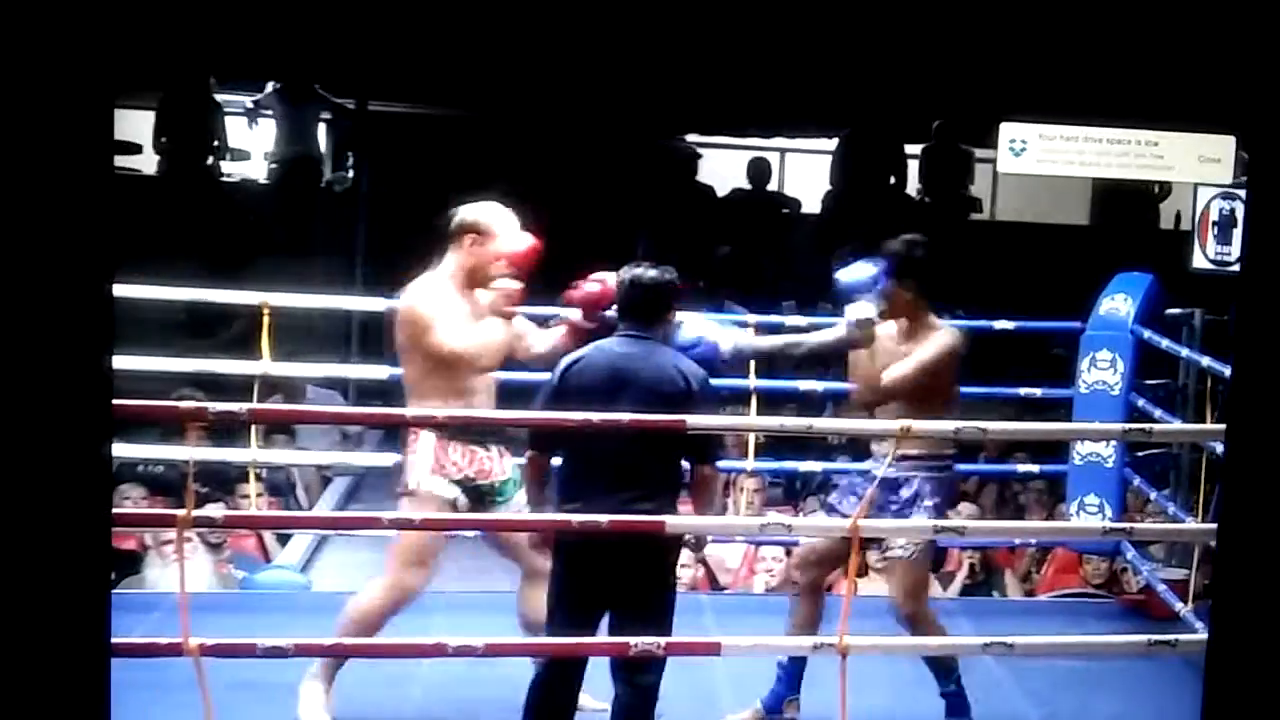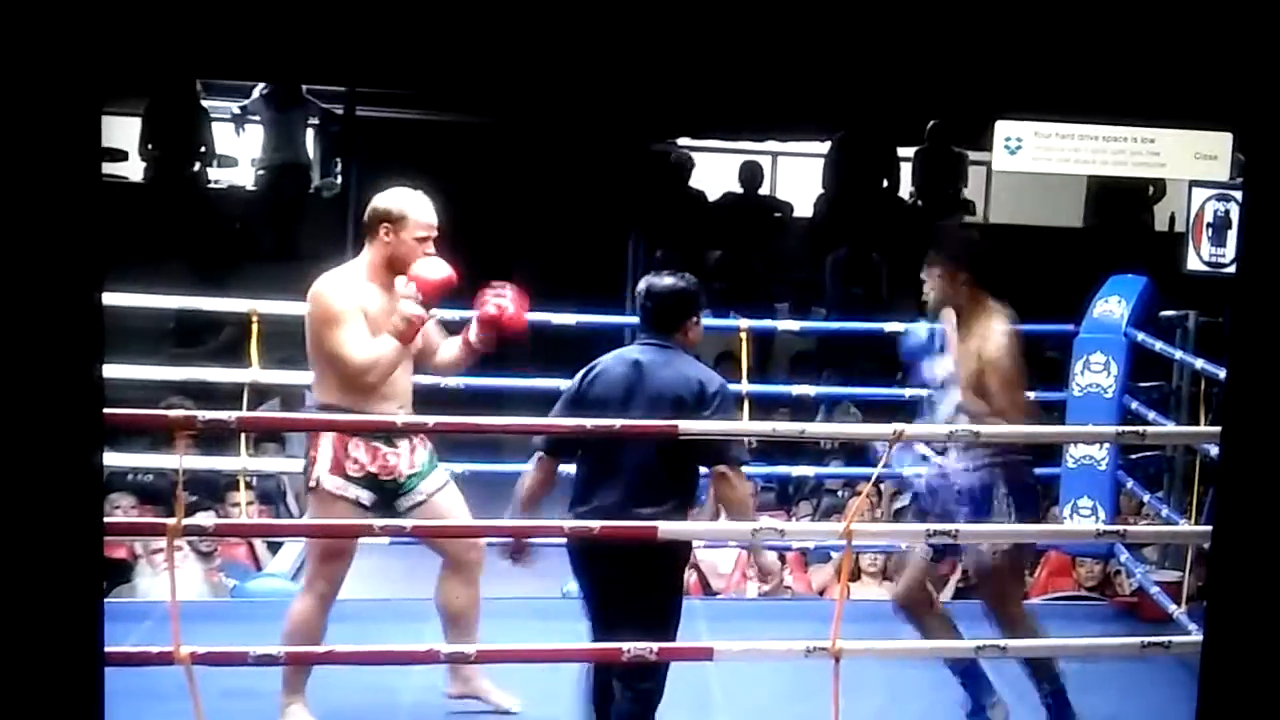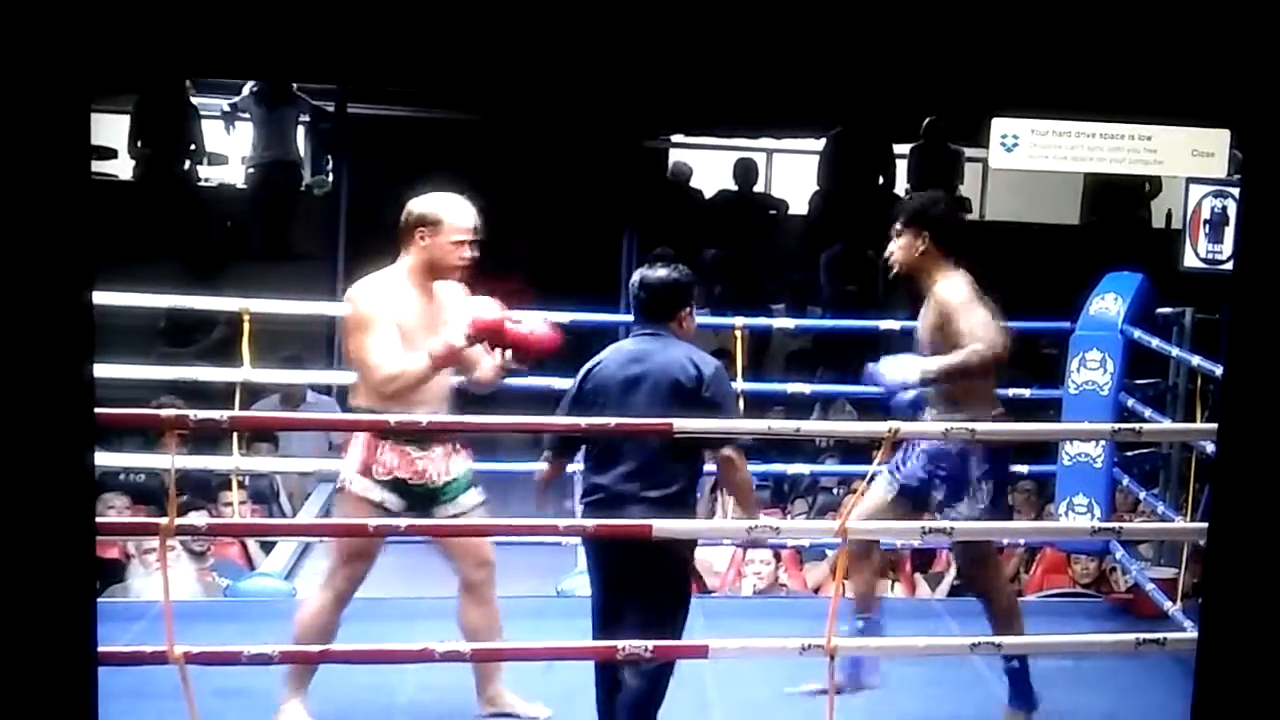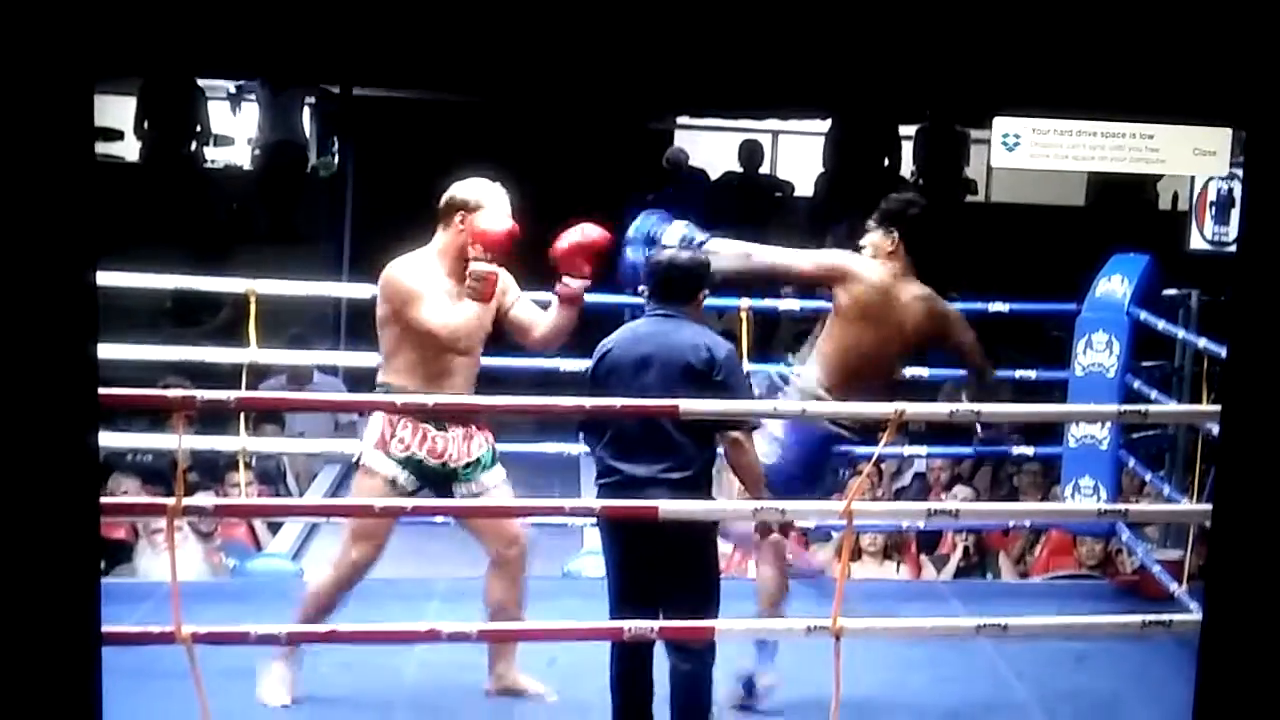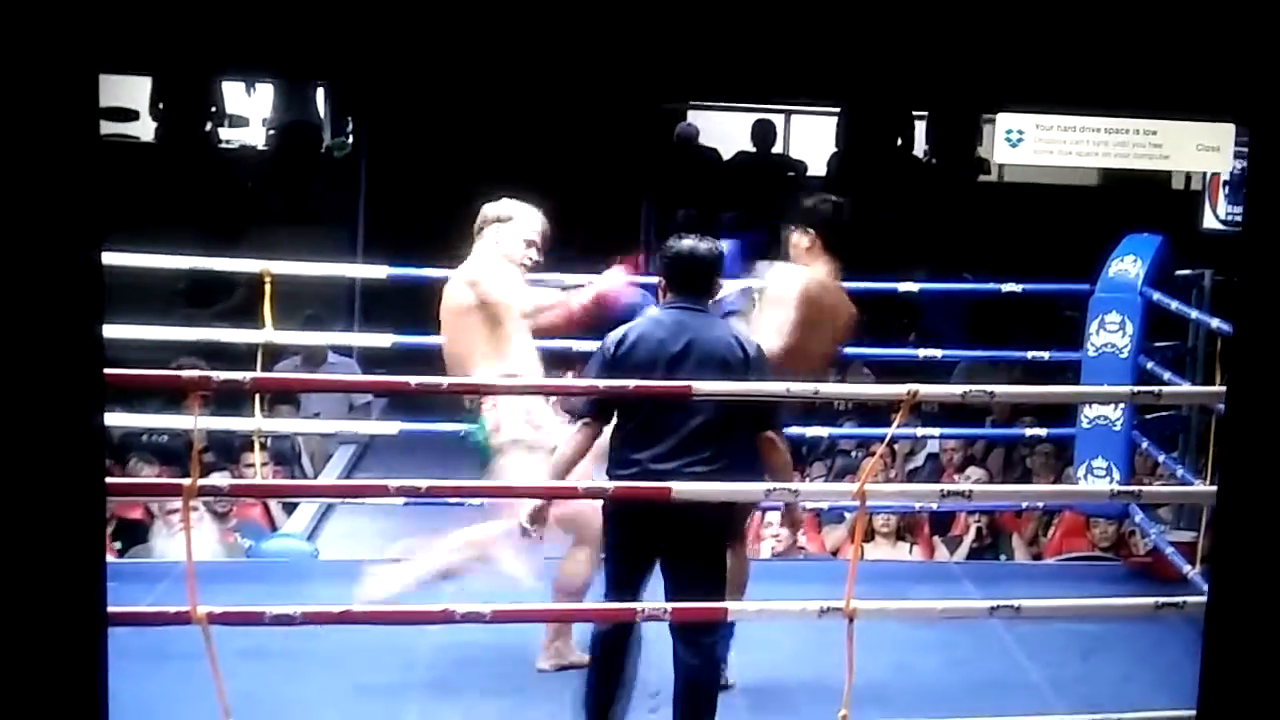
dt=0.4s
person 1, frame 1
left shoulder: (485, 300)
right shoulder: (423, 299)
left elbow: (535, 346)
right elbow: (475, 356)
left wrist: (581, 318)
right wrist: (498, 313)
left hip: (488, 452)
right hip: (439, 451)
left knee: (543, 562)
right knee: (405, 580)
person 1, frame 2
left shoulder: (406, 289)
right shoulder: (335, 290)
left elbow: (438, 357)
right elbow: (365, 370)
left wrist: (479, 336)
right wrist: (403, 326)
left hip: (406, 447)
right hip: (348, 451)
left knee: (466, 549)
right knee: (323, 581)
left ankle: (464, 676)
person 1, frame 3
left shoulder: (456, 297)
right shoulder: (372, 296)
left elbow: (479, 375)
right elbow: (386, 381)
left wrist: (508, 355)
right wrist: (441, 351)
left hip: (442, 454)
right hip: (382, 453)
left knee: (479, 569)
right knee: (342, 580)
person 1, frame 4
left shoulder: (494, 277)
right shoulder: (405, 274)
left elbow: (542, 336)
right elbow: (459, 339)
left wrist: (571, 288)
right wrist: (478, 289)
left hip: (465, 434)
right hip: (403, 430)
left knee: (511, 545)
right knee: (356, 557)
left ankle: (503, 671)
right ankle: (284, 658)
person 1, frame 5
left shoulder: (495, 291)
right shoulder: (484, 272)
right elbow: (531, 306)
right wrist: (593, 295)
left hip: (529, 421)
right hip: (518, 414)
left knee: (588, 530)
left ankle: (558, 646)
person 2, frame 1
left shoulder: (944, 342)
right shoulder: (883, 328)
left elbow: (870, 394)
left hip: (920, 480)
right hip: (877, 472)
left knee: (908, 606)
right knee: (806, 567)
person 2, frame 2
left shoulder: (995, 337)
right shoulder: (959, 326)
left elbow: (1013, 422)
left wrist: (957, 398)
left hip: (994, 477)
right hip: (959, 471)
left knee: (1001, 604)
right knee: (909, 593)
person 2, frame 3
left shoulder: (954, 291)
right shoulder: (939, 291)
left elbow: (990, 349)
right elbow: (976, 346)
left wrist: (923, 371)
left hip: (966, 450)
right hip: (929, 445)
left knee: (981, 574)
right knee: (856, 537)
right ankle: (858, 666)
person 2, frame 4
left shoulder: (854, 271)
right shoulder: (933, 309)
left elbow: (763, 259)
right elbow: (978, 363)
left wrist: (699, 244)
left hip: (803, 418)
right hip: (838, 433)
right knee: (767, 541)
right ankle: (759, 665)
person 2, frame 5
left shoulder: (791, 278)
right shoulder: (847, 311)
left elbow: (771, 350)
left wrist: (738, 313)
right knee: (735, 534)
right ankle: (717, 659)
person 3, frame 1
left shoulder: (574, 366)
right shoulder: (688, 377)
left elbow: (538, 456)
right elbow: (704, 470)
left wrist: (542, 514)
left hip: (579, 530)
right hip: (648, 535)
left knee: (562, 653)
right knee: (639, 665)
person 3, frame 2
left shoulder: (595, 372)
right shoulder: (704, 385)
left elbow: (546, 459)
right elbow: (725, 473)
left wrist: (519, 522)
right wrist: (754, 544)
left hip: (590, 535)
right hip: (656, 543)
left knee: (606, 649)
right knee: (641, 670)
person 3, frame 3
left shoulder: (597, 366)
right shoulder: (700, 368)
left elbow: (557, 452)
right elbow: (726, 456)
left wrist: (540, 498)
right wrist: (755, 518)
left hip: (602, 523)
left knee: (611, 644)
right knee: (650, 652)
person 3, frame 4
left shoulder: (609, 347)
right shoulder: (713, 349)
left elbow: (591, 431)
right elbow: (734, 437)
right wrist: (762, 503)
left hip: (619, 505)
right knee: (691, 639)
person 3, frame 5
left shoulder: (625, 338)
right shoulder: (741, 347)
left elbow: (588, 424)
right elbow: (767, 436)
left hip: (631, 498)
right hip: (701, 503)
left knee: (616, 614)
right knee: (698, 630)
